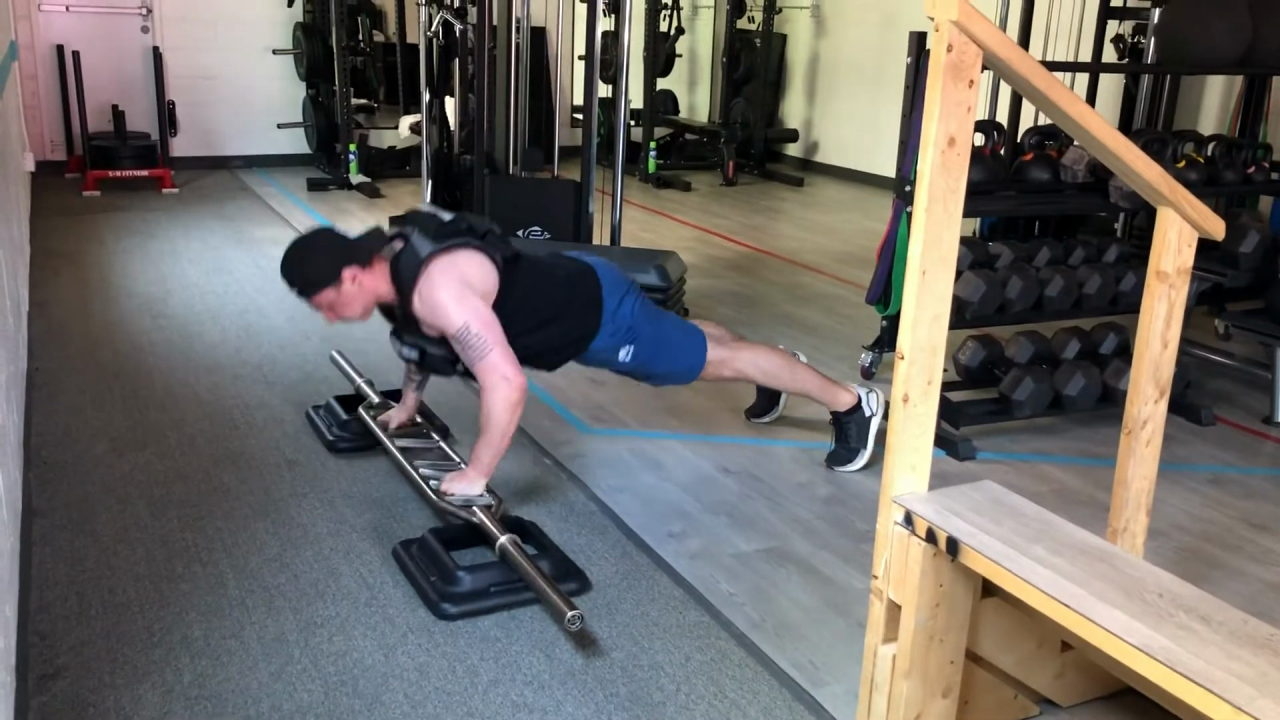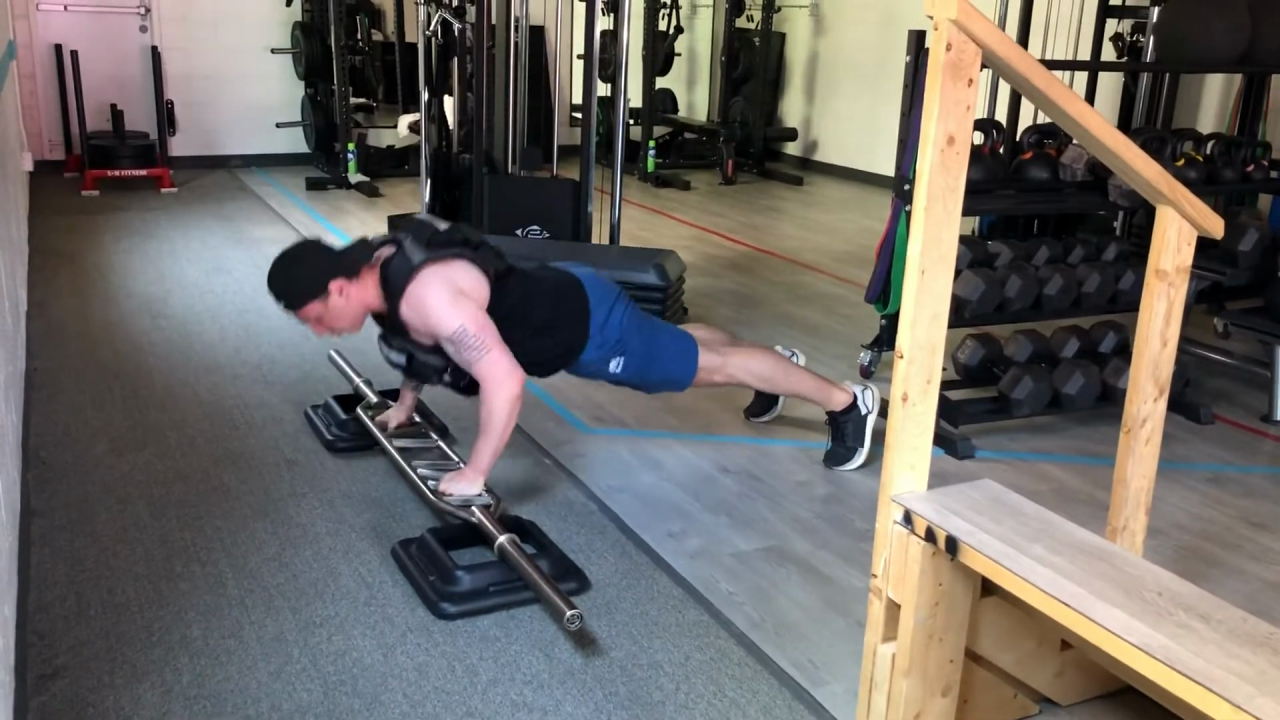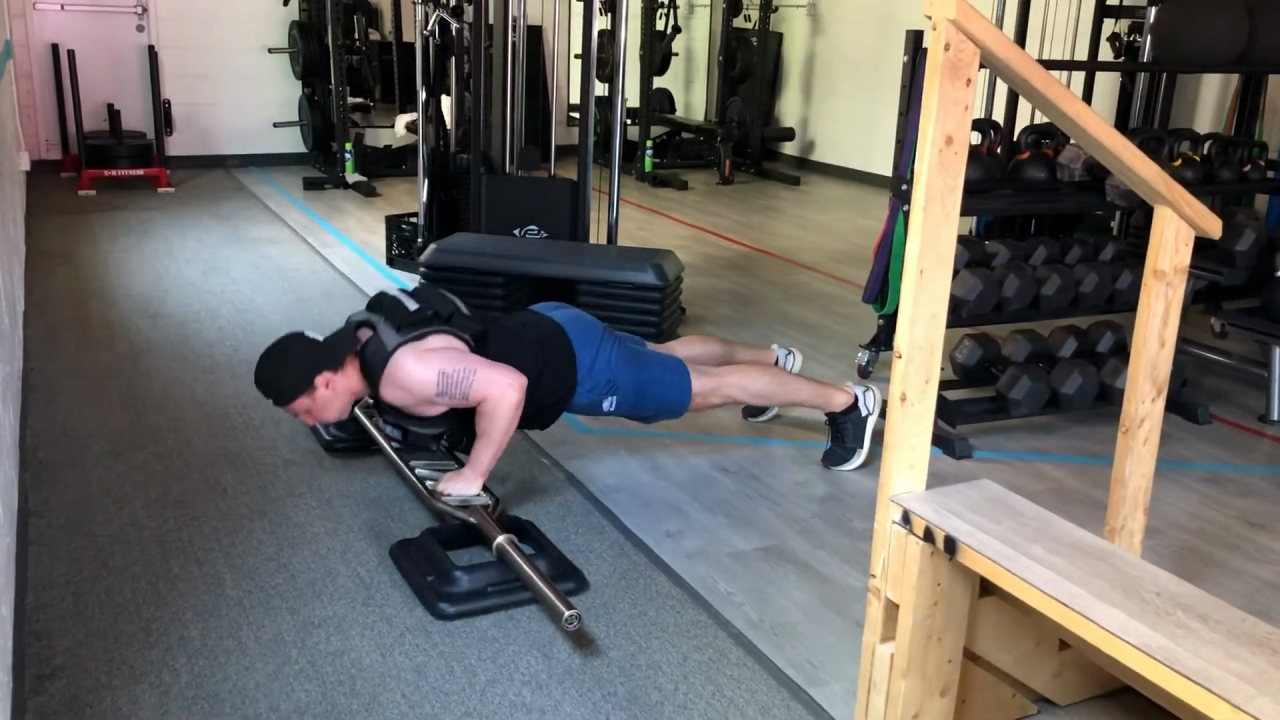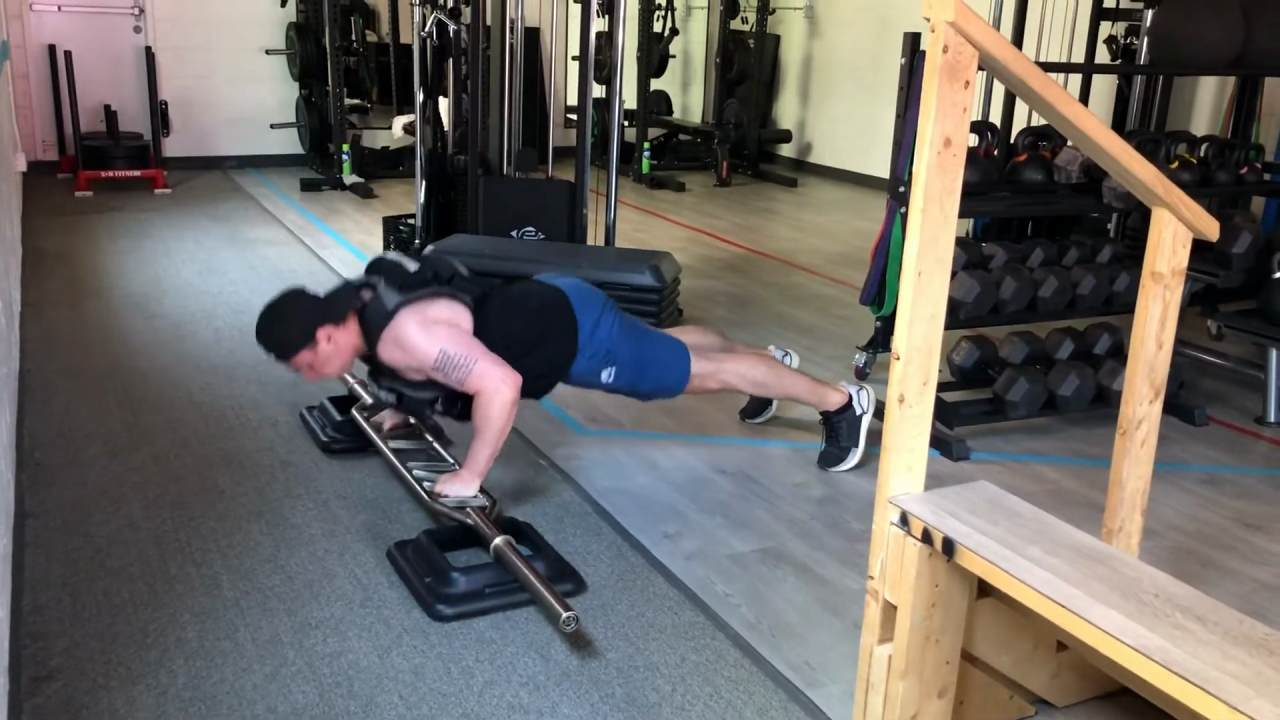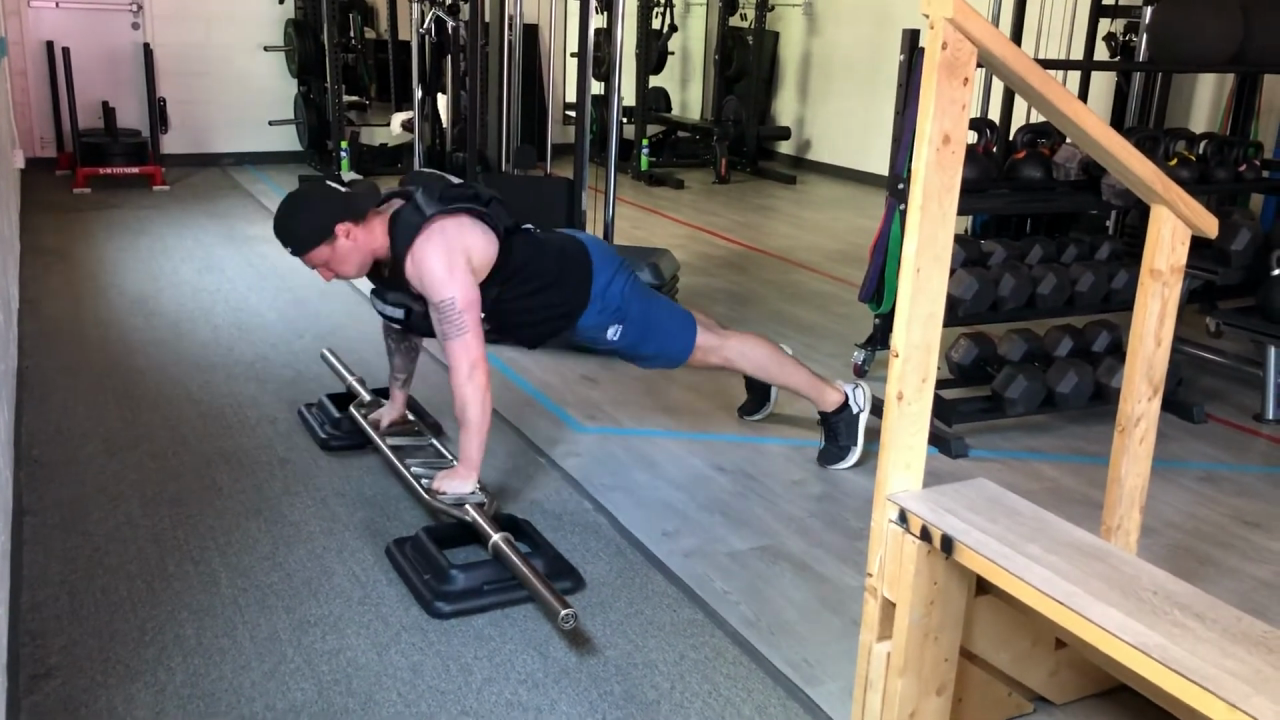
dt=0.4s
person 1, frame 1
left shoulder: (439, 288)
right shoulder: (390, 267)
left elbow: (506, 383)
right elbow: (421, 338)
left wrist: (476, 476)
right wrist: (408, 403)
left hip: (601, 314)
right hip: (569, 304)
left knee: (716, 361)
right knee: (693, 338)
left ankle: (849, 402)
right ankle: (778, 371)
person 1, frame 2
left shoulder: (423, 297)
right shoulder: (379, 267)
left elbow: (505, 380)
left wrist: (475, 475)
right wrist: (407, 400)
left hip: (589, 325)
right hip: (559, 298)
left knee: (711, 367)
right knee: (682, 341)
left ankle: (848, 400)
right ankle: (777, 358)
person 1, frame 3
left shoulder: (400, 376)
right shoulder: (358, 340)
left elbow: (508, 385)
left wrist: (474, 475)
right wrist: (403, 416)
left hip: (578, 367)
right hip: (548, 330)
left knee: (705, 389)
right knee: (666, 353)
left ankle: (847, 399)
right ankle: (769, 356)
person 1, frame 4
left shoulder: (402, 335)
right shoulder: (363, 305)
left elbow: (502, 387)
left wrist: (470, 477)
right wrist: (401, 407)
left hip: (578, 336)
right hip: (548, 307)
left knee: (704, 372)
right knee: (670, 344)
left ankle: (841, 401)
right ankle: (768, 354)
person 1, frame 5
left shoulder: (430, 251)
right shoulder: (382, 226)
left elbow: (468, 366)
right elbow: (405, 313)
left wrist: (466, 472)
right wrist: (397, 397)
left hip: (590, 289)
right hip: (557, 279)
left knee: (706, 346)
right knee: (683, 326)
left ankle: (838, 400)
right ankle: (768, 368)
